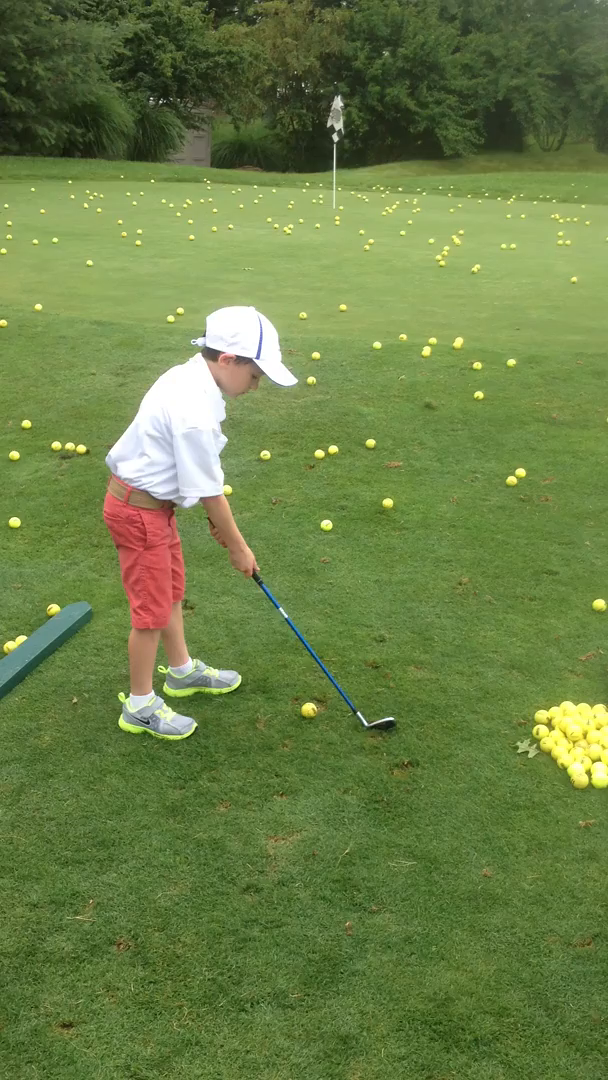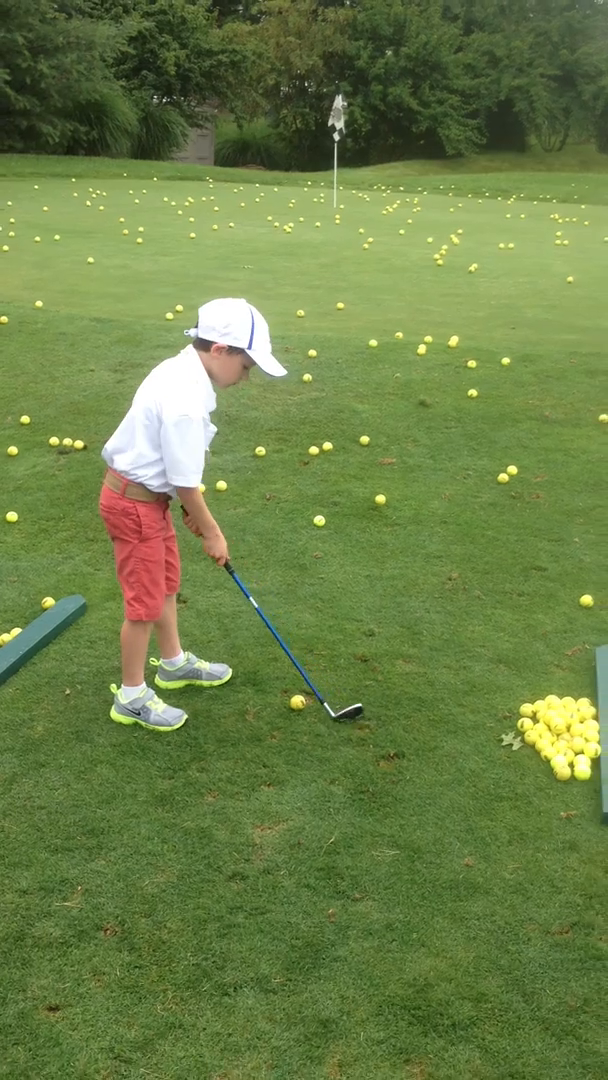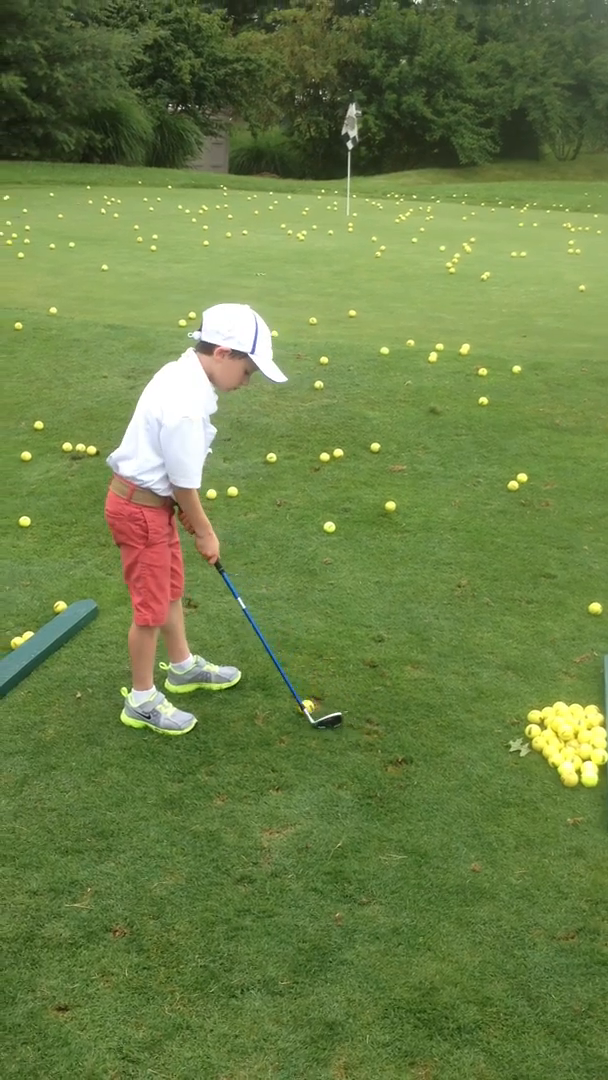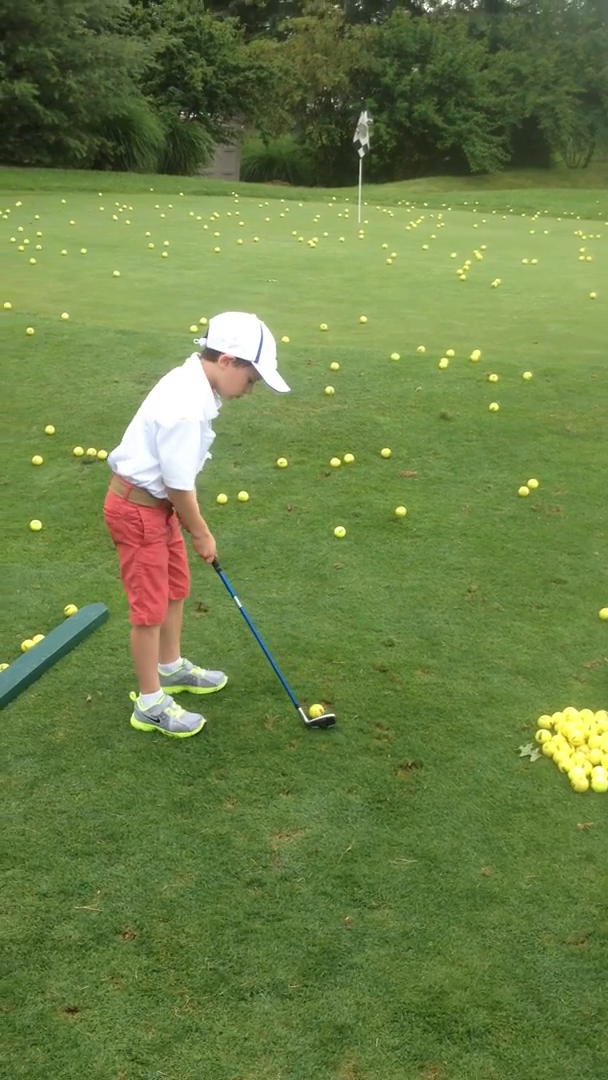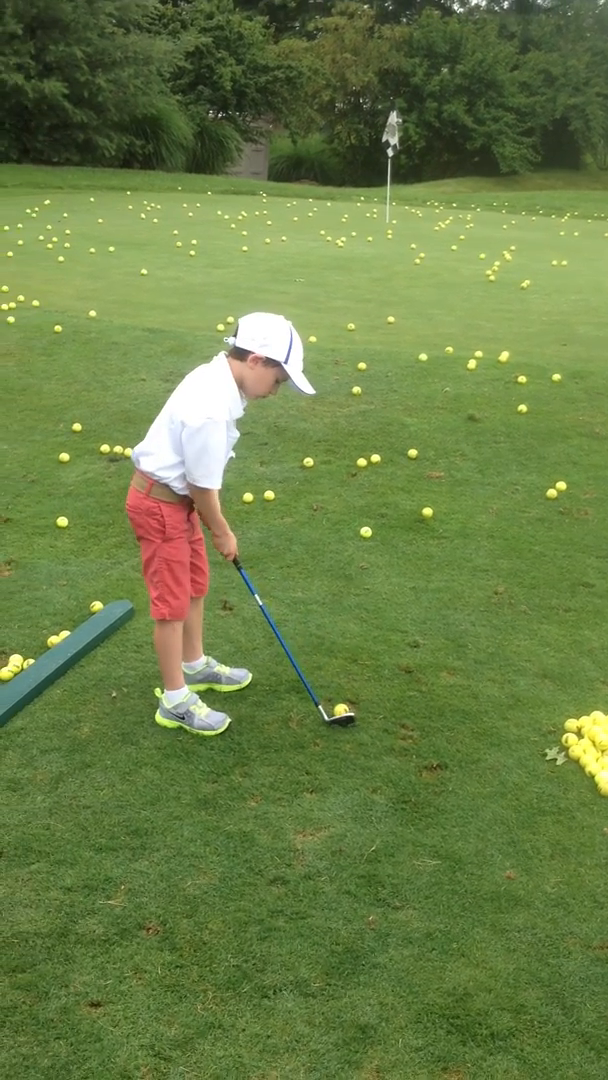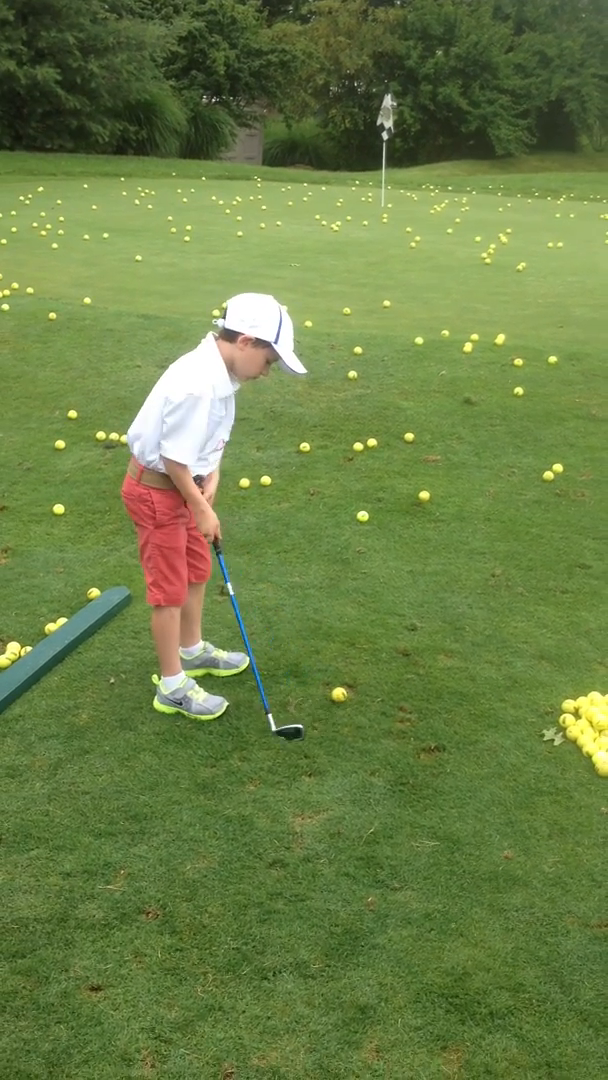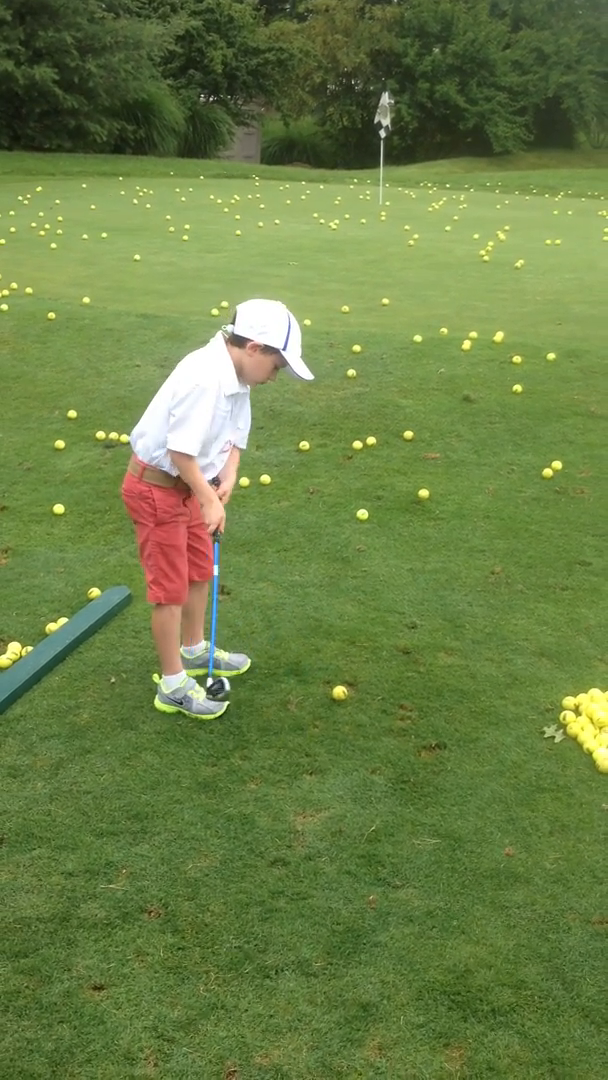
dt=0.3s
person 1, frame 1
left shoulder: (188, 376)
right shoulder: (195, 413)
right elbow: (207, 493)
left wrist: (219, 518)
right wrist: (239, 547)
left hip: (150, 500)
right hip: (137, 510)
left knee: (171, 591)
right knee: (151, 607)
left ankle: (182, 671)
right ankle: (139, 705)
person 1, frame 2
left shoulder: (180, 369)
right shoulder: (185, 401)
right elbow: (185, 482)
left wrist: (194, 511)
right wrist: (212, 534)
left hip: (146, 493)
right hip: (133, 502)
left knee: (165, 583)
right knee: (144, 599)
left ankle: (174, 663)
right ankle: (131, 696)
person 1, frame 3
left shoulder: (181, 373)
right shoulder: (185, 405)
right elbow: (184, 483)
left wrist: (189, 513)
right wrist: (205, 532)
left hip: (153, 499)
right hip: (139, 508)
left knee: (170, 589)
right knee: (152, 604)
left ankle: (183, 667)
right ankle: (141, 699)
person 1, frame 4
left shoulder: (190, 380)
right shoulder: (185, 408)
right elbow: (178, 486)
left wrist: (192, 514)
right wrist: (201, 534)
left hip: (156, 500)
right hip: (136, 508)
left knee: (175, 589)
right knee: (150, 605)
left ankle: (171, 668)
right ankle: (150, 703)
person 1, frame 5
left shoulder: (216, 378)
right shoulder: (212, 408)
right elbow: (199, 484)
left wrist: (215, 496)
right wrist: (222, 531)
left hip: (178, 496)
right hip: (159, 503)
left knee: (195, 586)
right knee: (172, 601)
left ankle: (195, 665)
right ankle: (174, 700)
person 1, frame 6
left shoulder: (218, 369)
right shoulder: (198, 385)
left elbow: (214, 437)
right elbow: (172, 458)
left wrist: (212, 477)
right wrist: (202, 510)
left hip: (179, 482)
right hip: (154, 488)
left knee: (197, 571)
right knee: (169, 587)
left ankle: (193, 651)
right ankle: (172, 686)
person 1, frame 7
left shoulder: (231, 376)
right shoulder: (206, 380)
left elbow: (231, 441)
right elbow: (181, 452)
left wrist: (226, 482)
right wrist: (208, 502)
left hip: (176, 484)
right hip: (154, 487)
left knee: (199, 568)
right knee: (170, 585)
left ankle: (195, 650)
right ankle: (173, 684)
